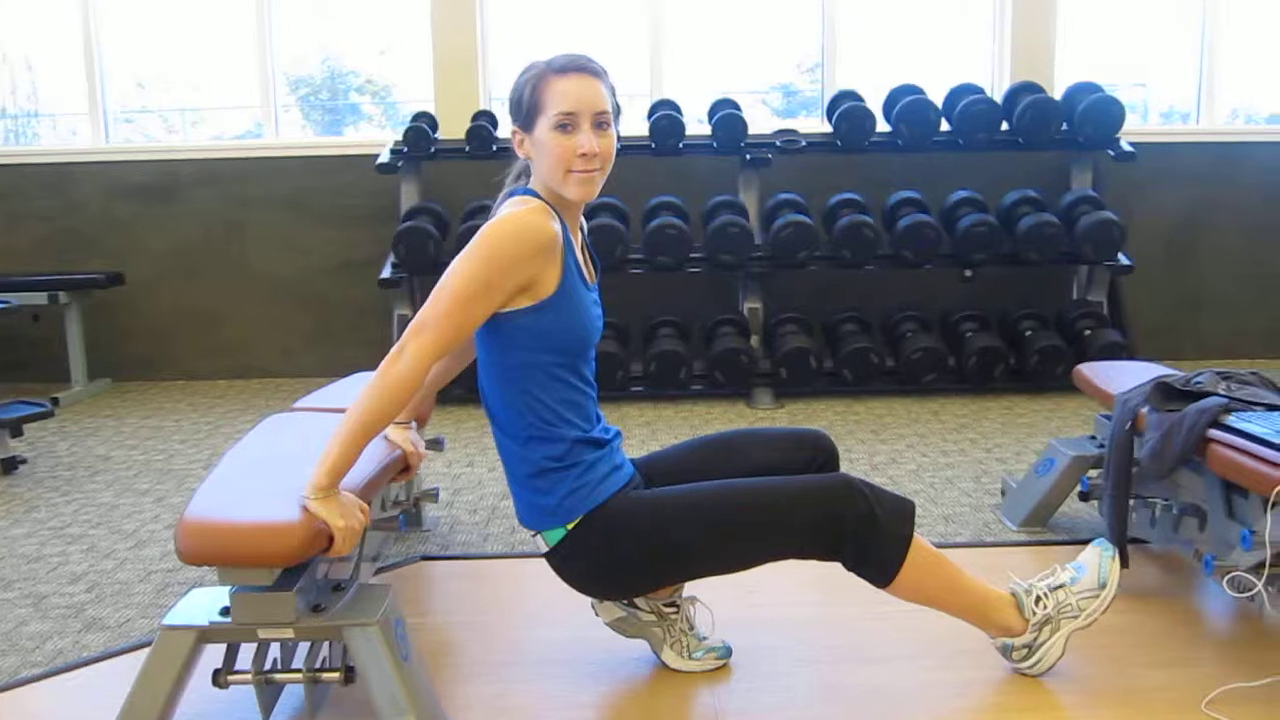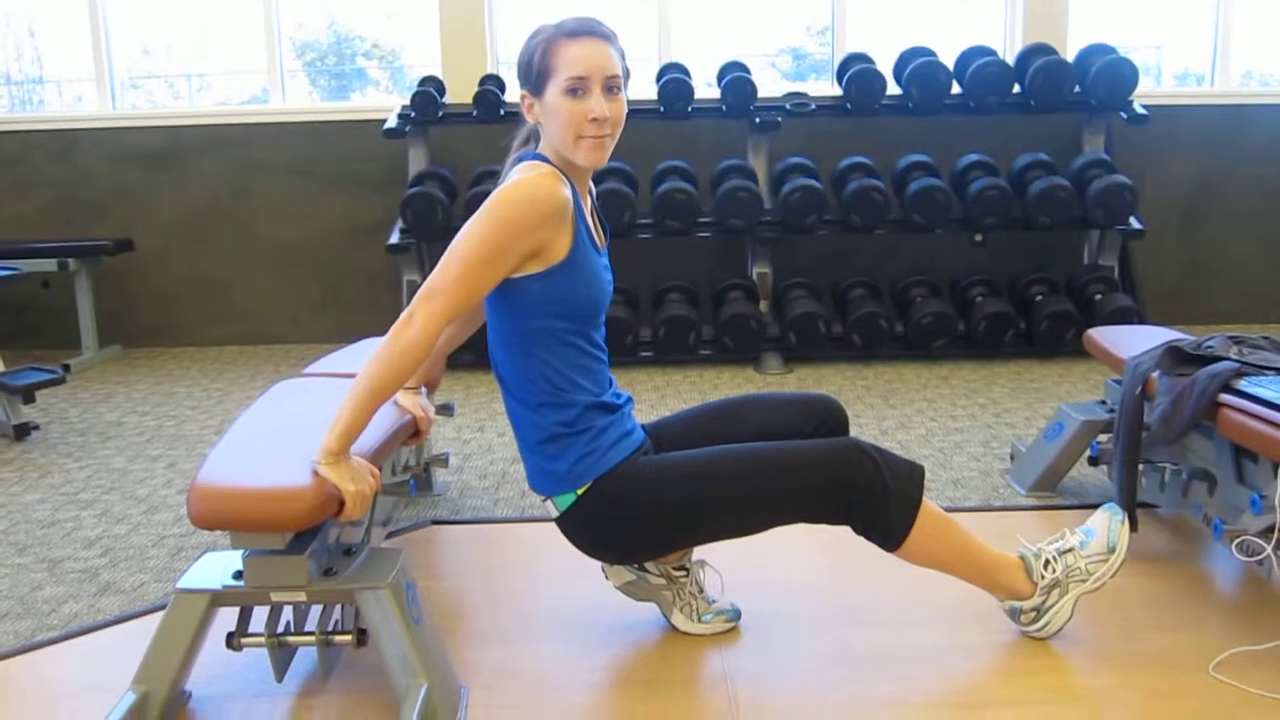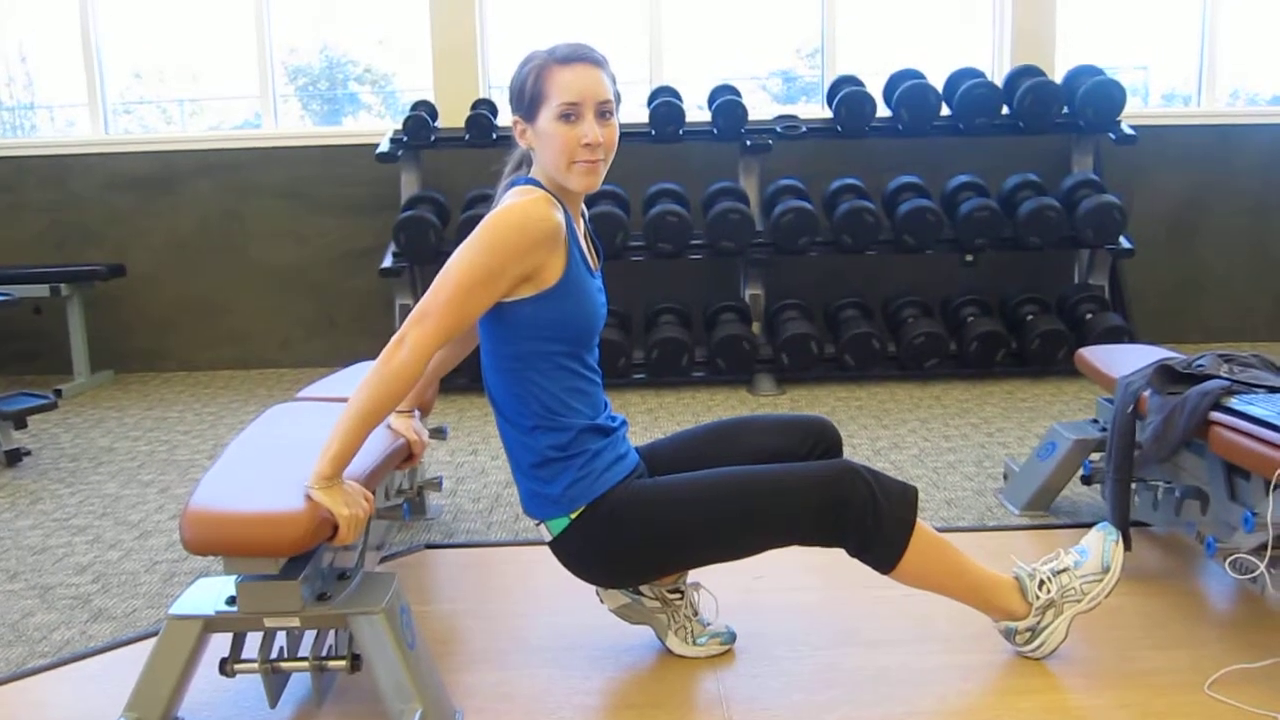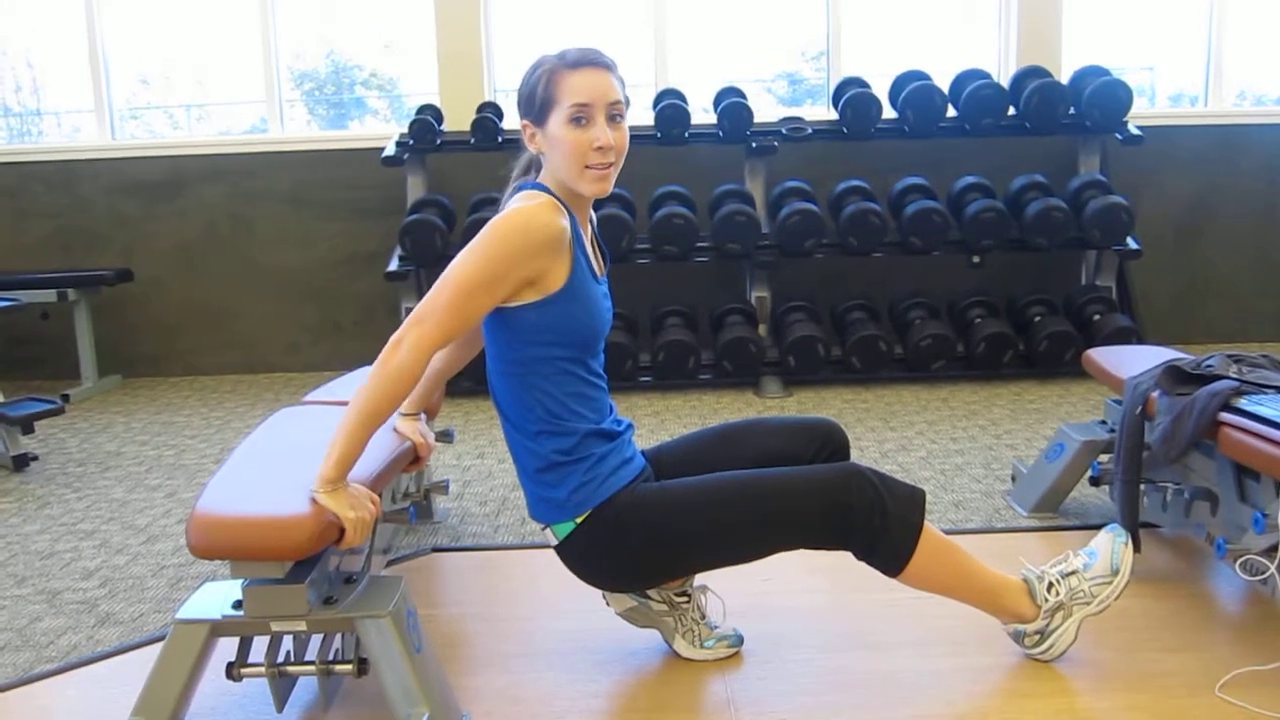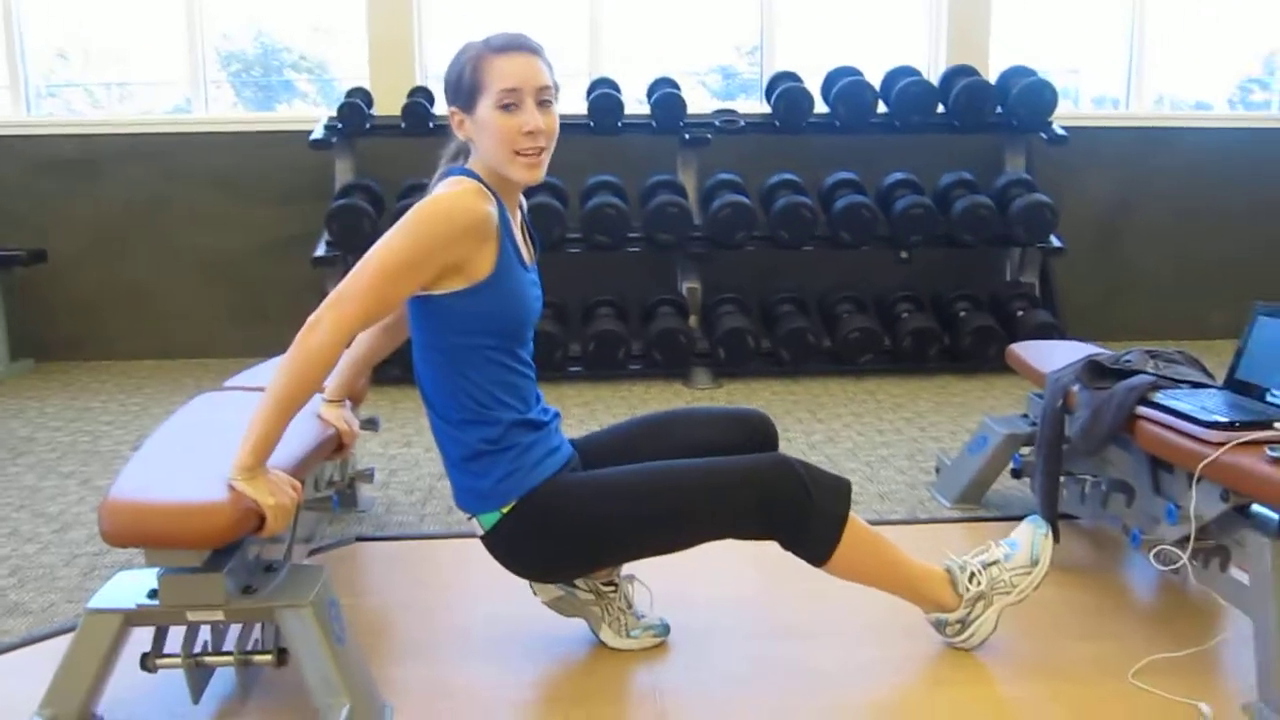
dt=0.7s
person 1, frame 1
left shoulder: (563, 224)
right shoulder: (525, 227)
left elbow: (465, 338)
right elbow: (416, 348)
left wrist: (409, 420)
right wrist: (324, 490)
left hip: (609, 487)
right hip: (590, 526)
left knee: (810, 453)
right knee: (843, 507)
left ankle: (652, 598)
right ankle: (1020, 621)
person 1, frame 2
left shoulder: (570, 187)
right shoulder: (535, 192)
left elbow: (475, 302)
right elbow: (425, 314)
left wrist: (419, 386)
right wrist: (335, 455)
left hip: (621, 451)
right hip: (600, 491)
left knee: (819, 418)
right knee: (850, 471)
left ankle: (662, 560)
right ankle: (1028, 585)
person 1, frame 3
left shoulder: (563, 210)
right shoulder: (527, 216)
left elbow: (466, 325)
right elbow: (415, 337)
left wrist: (412, 408)
right wrist: (327, 480)
left hip: (614, 474)
right hip: (594, 515)
left knee: (813, 440)
right knee: (845, 493)
left ankle: (656, 585)
right ankle: (1023, 605)
person 1, frame 4
left shoulder: (570, 215)
right shoulder: (534, 222)
left elbow: (468, 324)
right elbow: (415, 339)
left wrist: (415, 412)
right wrist: (332, 483)
left hip: (621, 477)
right hip: (601, 519)
left knee: (819, 443)
right knee: (852, 497)
left ankle: (662, 585)
right ankle: (1031, 607)
person 1, frame 5
left shoulder: (504, 205)
right shoulder: (460, 208)
left elbow: (403, 308)
right elbow: (332, 321)
left wrist: (339, 399)
right wrist: (252, 470)
left hip: (547, 468)
right hip: (527, 509)
left knee: (751, 434)
right knee: (781, 490)
left ankle: (591, 576)
right ankle: (953, 599)
